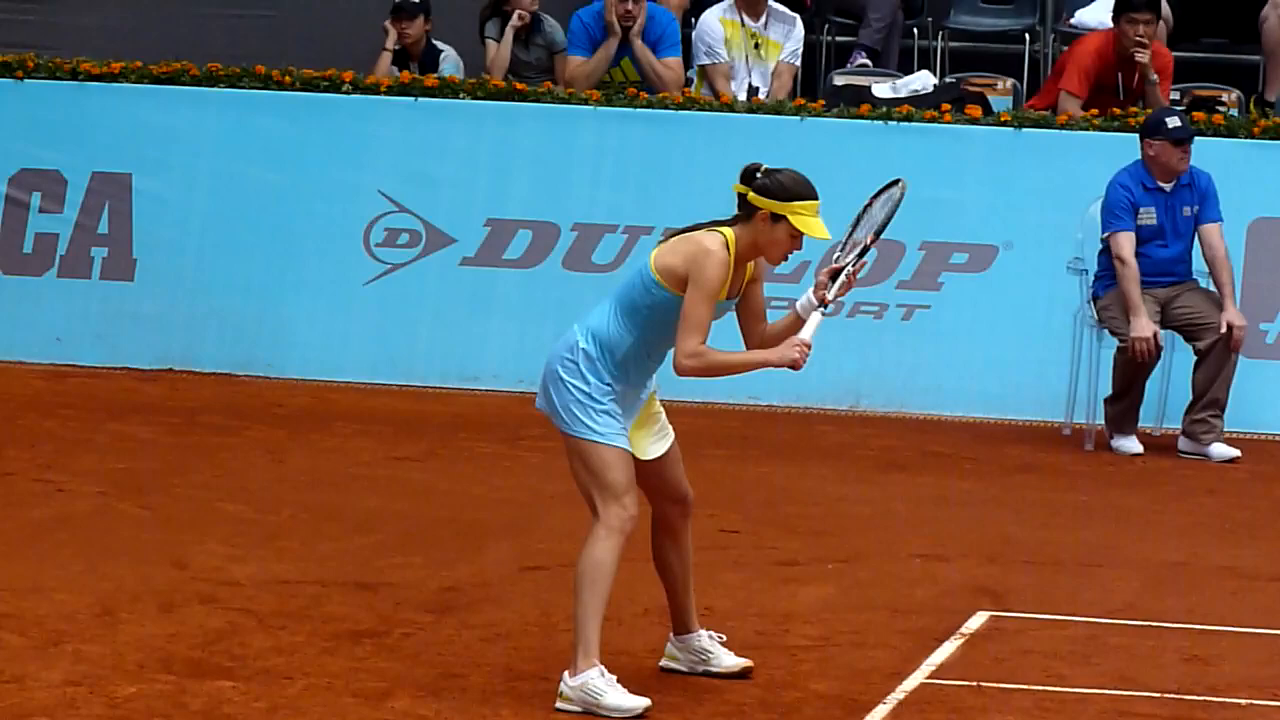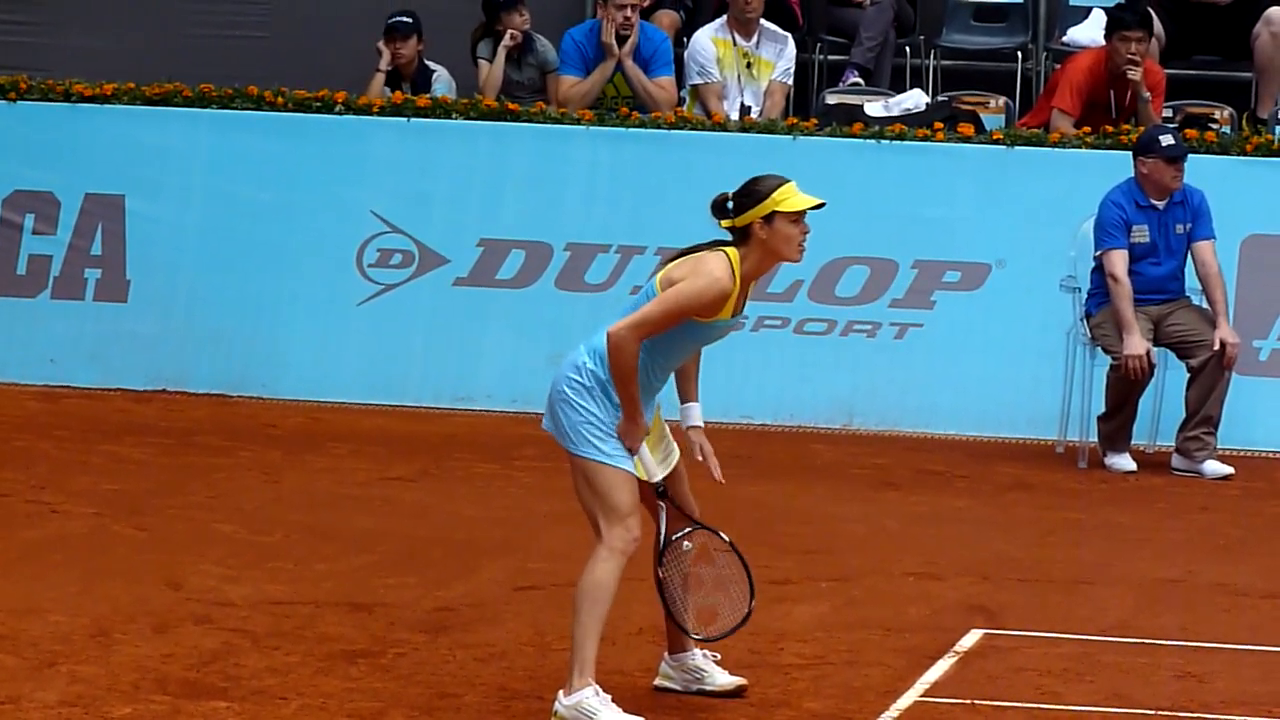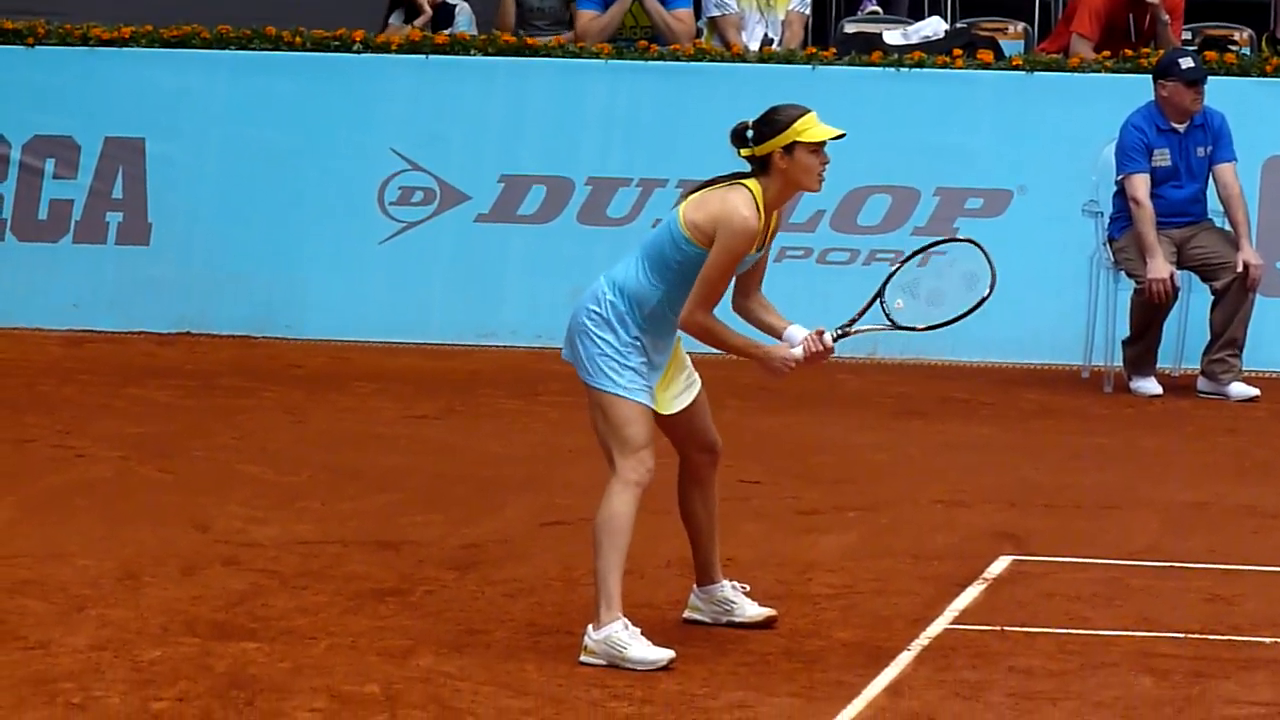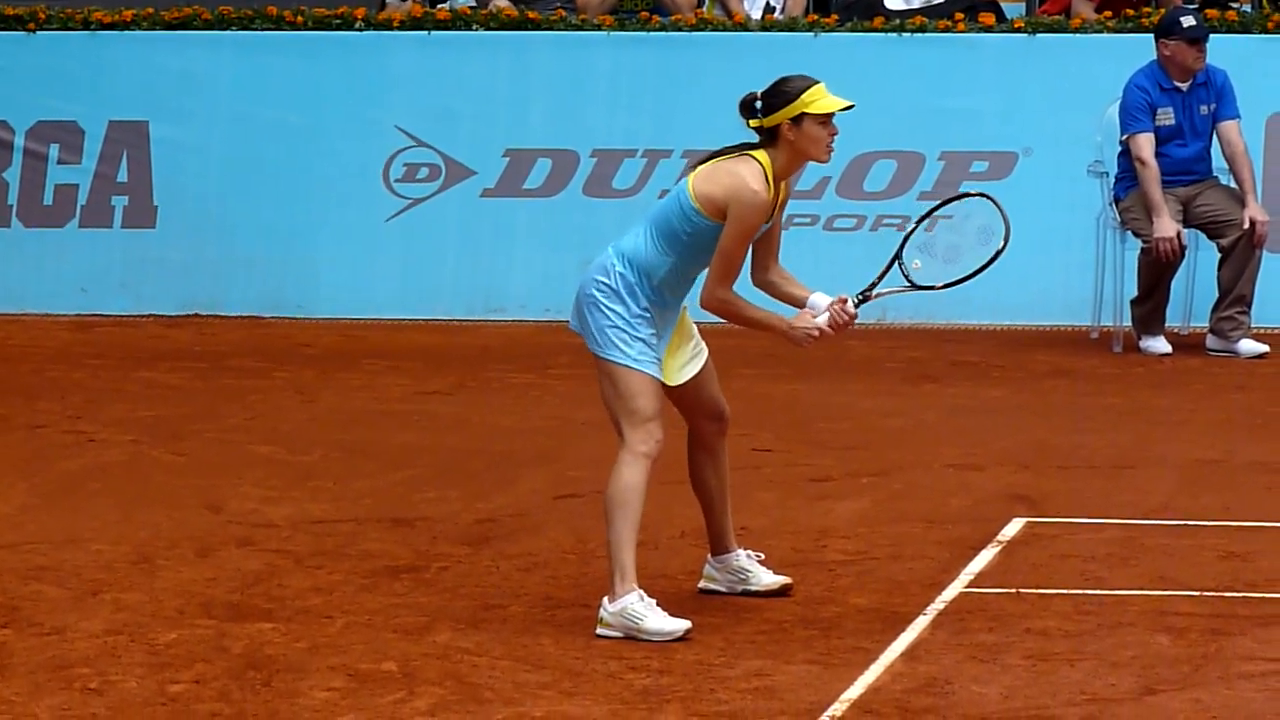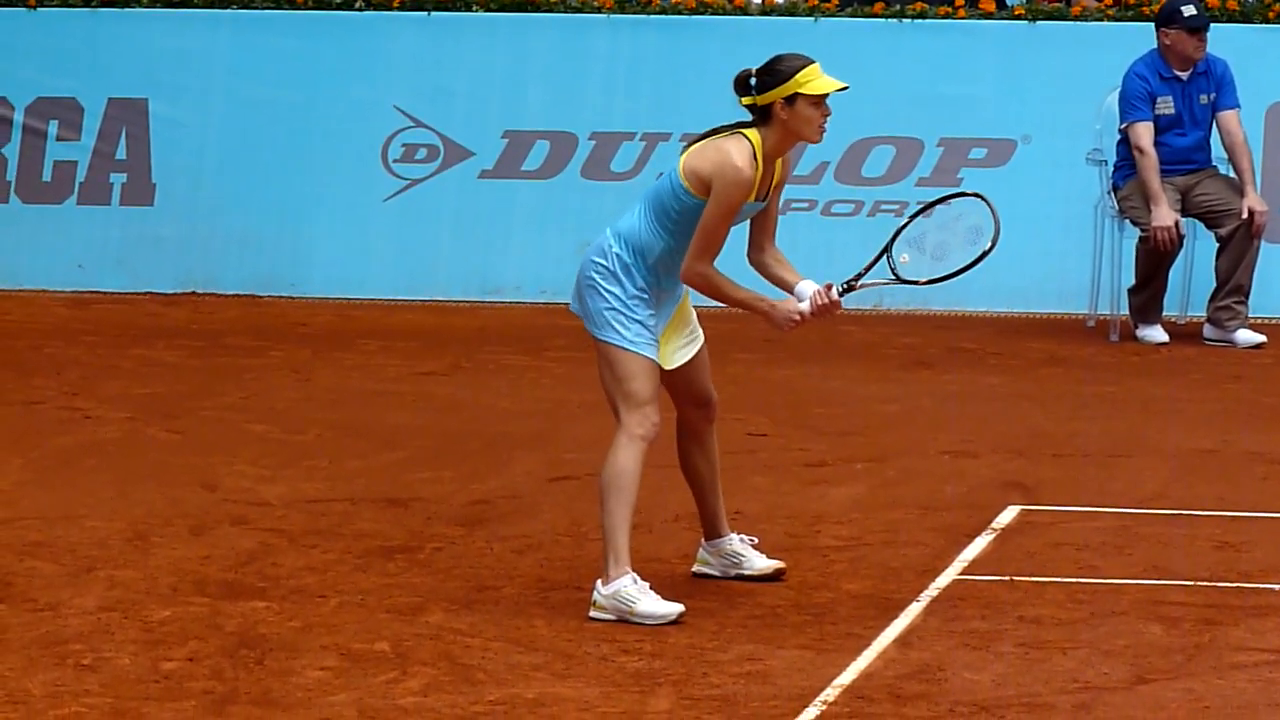
dt=1s
person 1, frame 1
left shoulder: (747, 264)
right shoulder: (711, 253)
left elbow: (758, 340)
right elbow: (689, 358)
left wrist: (812, 302)
right wrist: (772, 357)
left hip: (629, 384)
right hip: (586, 376)
left knee: (675, 505)
right knee: (618, 515)
left ankle: (687, 641)
person 1, frame 2
left shoulder: (744, 274)
right shoulder: (717, 277)
right elbow: (622, 334)
left wrist: (692, 419)
right wrist: (634, 417)
left hip: (628, 400)
right hip: (592, 392)
right knee: (621, 535)
left ankle: (681, 660)
person 1, frame 3
left shoulder: (768, 213)
right shoulder: (741, 216)
left elbow: (747, 298)
right elbow: (696, 317)
left wrist: (796, 336)
right wrist: (764, 354)
left hip: (653, 334)
right hip: (611, 327)
left knee: (703, 453)
right knee: (634, 469)
left ankle: (711, 592)
right ankle: (607, 628)
person 1, frame 4
left shoulder: (775, 182)
right shoulder: (750, 188)
left elbow: (766, 271)
right elbow: (716, 297)
left wrist: (818, 303)
right wrist: (787, 327)
left hip: (660, 304)
right hip: (618, 298)
left knee: (711, 422)
right knee: (644, 440)
left ankle: (725, 561)
right ankle: (622, 599)
person 1, frame 5
left shoulder: (776, 163)
right shoulder: (736, 165)
left elbow: (762, 251)
right elbow: (696, 269)
left wrist: (805, 290)
right wrist: (768, 308)
left hip: (661, 285)
right hip: (620, 281)
left knee: (700, 408)
right knee: (641, 423)
left ankle: (719, 545)
right ankle: (615, 582)
person 2, frame 1
left shoulder: (1200, 183)
right shoulder: (1124, 186)
left elbow: (1215, 248)
right elbow: (1124, 257)
left wrist: (1230, 306)
right wrist: (1138, 317)
left hip: (1179, 287)
right hip: (1122, 288)
left knee: (1226, 331)
right knee: (1142, 342)
left ankle: (1200, 433)
right ankle: (1121, 429)
person 2, frame 2
left shoulder: (1194, 201)
right shoulder: (1116, 204)
left elbow: (1208, 265)
right elbow: (1117, 275)
left wrist: (1223, 323)
right wrist: (1131, 335)
left hip: (1172, 304)
right hip: (1116, 305)
left knee: (1219, 348)
right knee: (1135, 360)
left ankle: (1193, 451)
right ankle: (1115, 446)
person 2, frame 3
left shoulder: (1214, 123)
right shoulder: (1137, 127)
left elbow: (1229, 187)
right elbow: (1139, 198)
left wrist: (1245, 245)
right wrist: (1154, 258)
left hip: (1195, 227)
right hip: (1139, 229)
left knee: (1243, 270)
right knee: (1159, 284)
left ankle: (1219, 373)
right ankle: (1140, 370)
person 2, frame 4
left shoulder: (1217, 81)
right shoulder: (1141, 87)
left elbow: (1233, 144)
right elbow: (1144, 158)
left wrist: (1251, 202)
right wrist: (1161, 217)
left hip: (1200, 185)
right hip: (1144, 188)
left knee: (1249, 227)
right knee: (1167, 242)
left ankle: (1228, 331)
right ankle: (1149, 329)
person 2, frame 5
left shoulder: (1217, 70)
right shoulder: (1140, 76)
left elbow: (1233, 133)
right elbow: (1142, 146)
left wrist: (1250, 191)
right wrist: (1159, 206)
left hip: (1199, 174)
right hip: (1143, 176)
left knee: (1247, 216)
right knee: (1164, 231)
left ankle: (1225, 320)
right ankle: (1146, 319)
